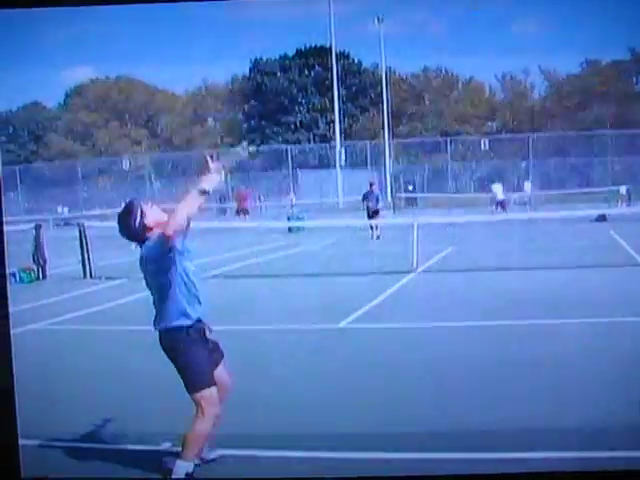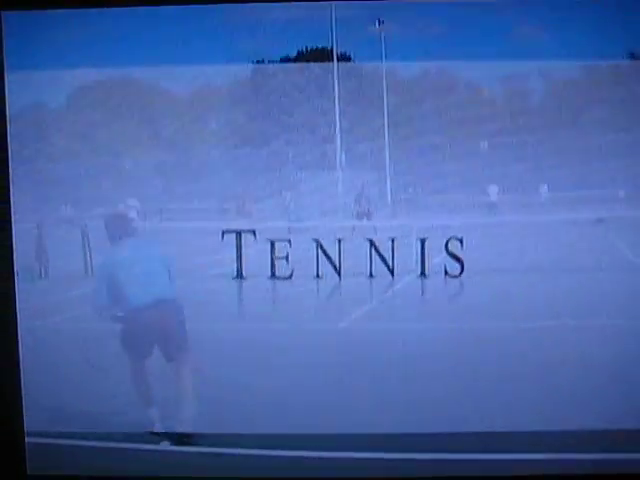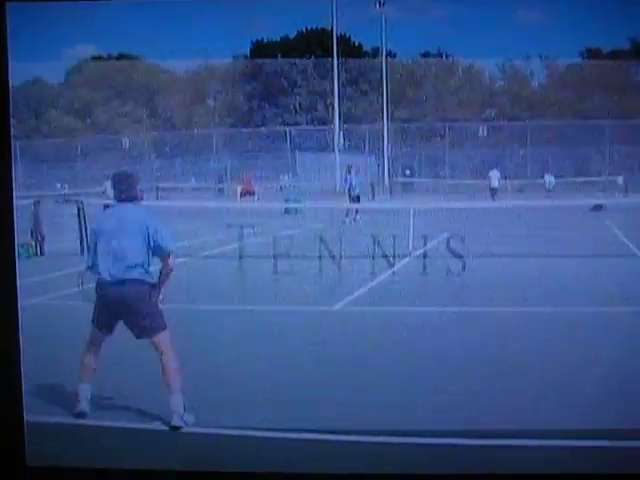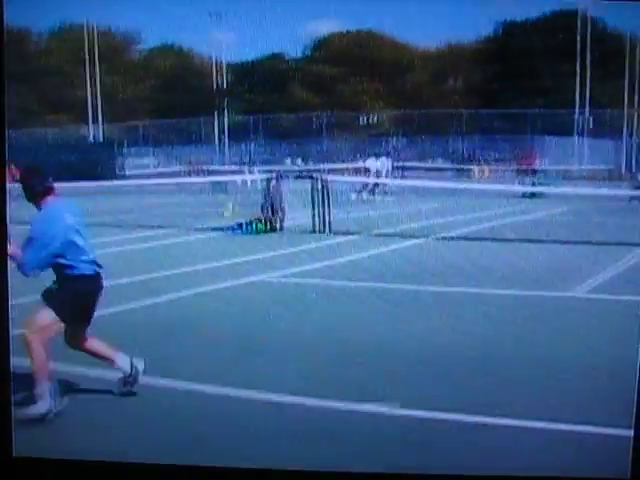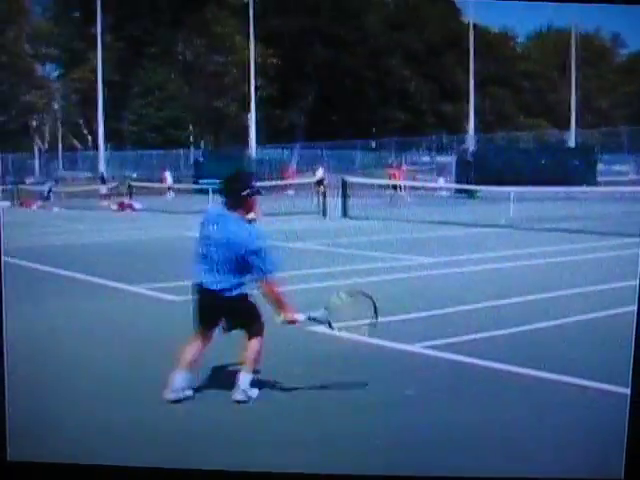
dt=1s
person 1, frame 1
left shoulder: (165, 240)
right shoulder: (155, 250)
left elbow: (184, 211)
right elbow: (171, 229)
left wrist: (206, 180)
right wrist: (203, 188)
left hip: (193, 327)
right hip: (180, 334)
left knee: (222, 385)
right knee: (209, 408)
left ankle: (198, 449)
person 1, frame 2
left shoulder: (109, 262)
right shoulder: (152, 248)
left elbow: (102, 308)
left wrist: (121, 317)
left hip: (137, 318)
right hip: (168, 311)
left knee: (138, 368)
right knee: (182, 365)
left ankle: (155, 421)
right ankle: (186, 417)
person 1, frame 3
left shoulder: (100, 221)
right shoulder: (146, 219)
left elbow: (92, 265)
right elbow: (168, 263)
right wrist: (157, 290)
left hip: (106, 290)
right hip: (138, 289)
left knee: (93, 345)
right knee: (165, 349)
left ankle: (83, 401)
right ankle: (178, 413)
person 1, frame 4
left shoulder: (44, 221)
right shoulder: (66, 208)
left elbow: (29, 266)
left wrist: (13, 252)
right wrist: (23, 250)
left hip: (78, 285)
right hip: (87, 279)
left knee: (33, 334)
right knee: (75, 338)
left ankle: (46, 398)
right ankle: (128, 365)
person 1, frame 5
left shoulder: (211, 216)
right shoulder: (250, 237)
right elbow: (267, 282)
right wrist: (286, 310)
left hip: (205, 292)
right hip: (233, 298)
left knee: (202, 337)
right knee: (256, 331)
left ankle: (177, 385)
right ankle: (243, 386)
